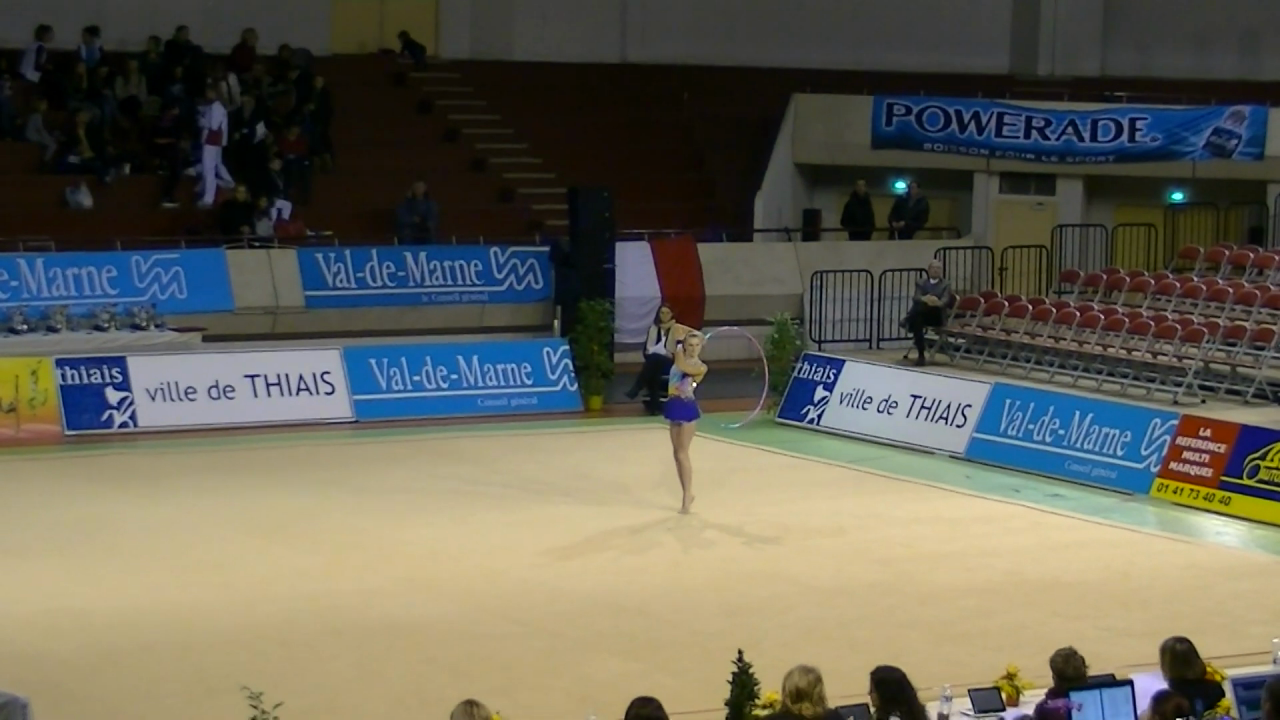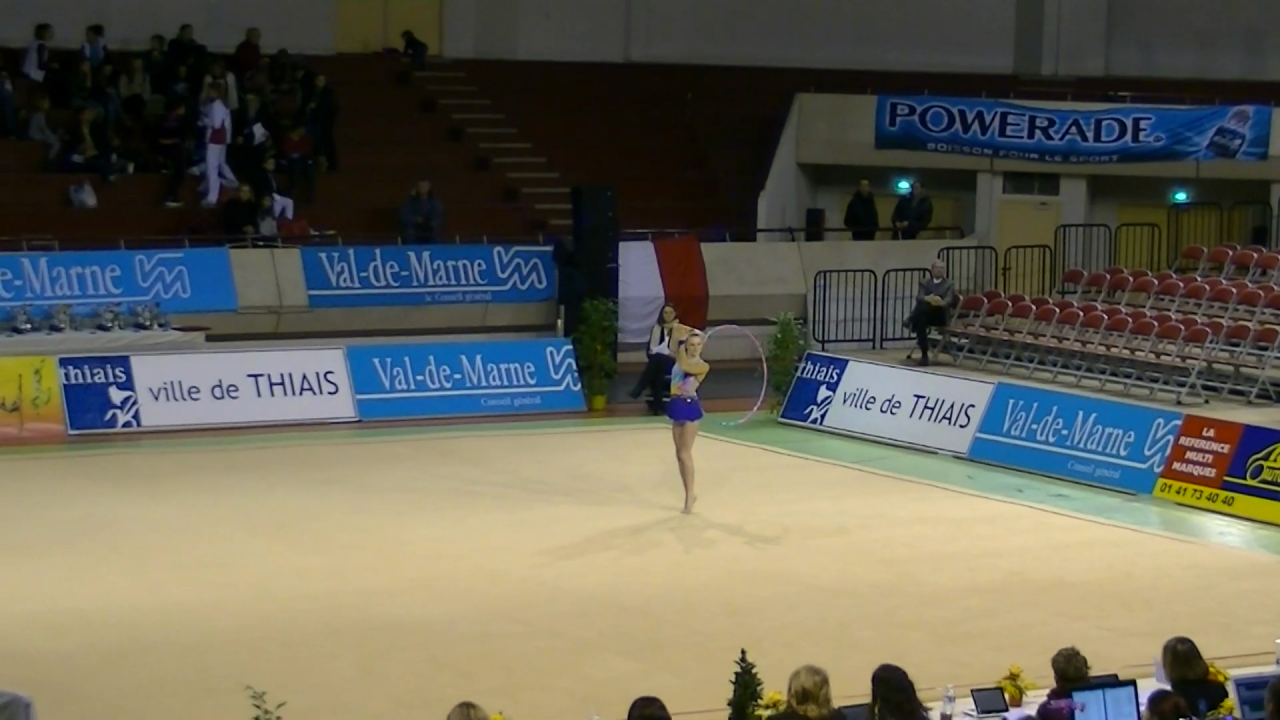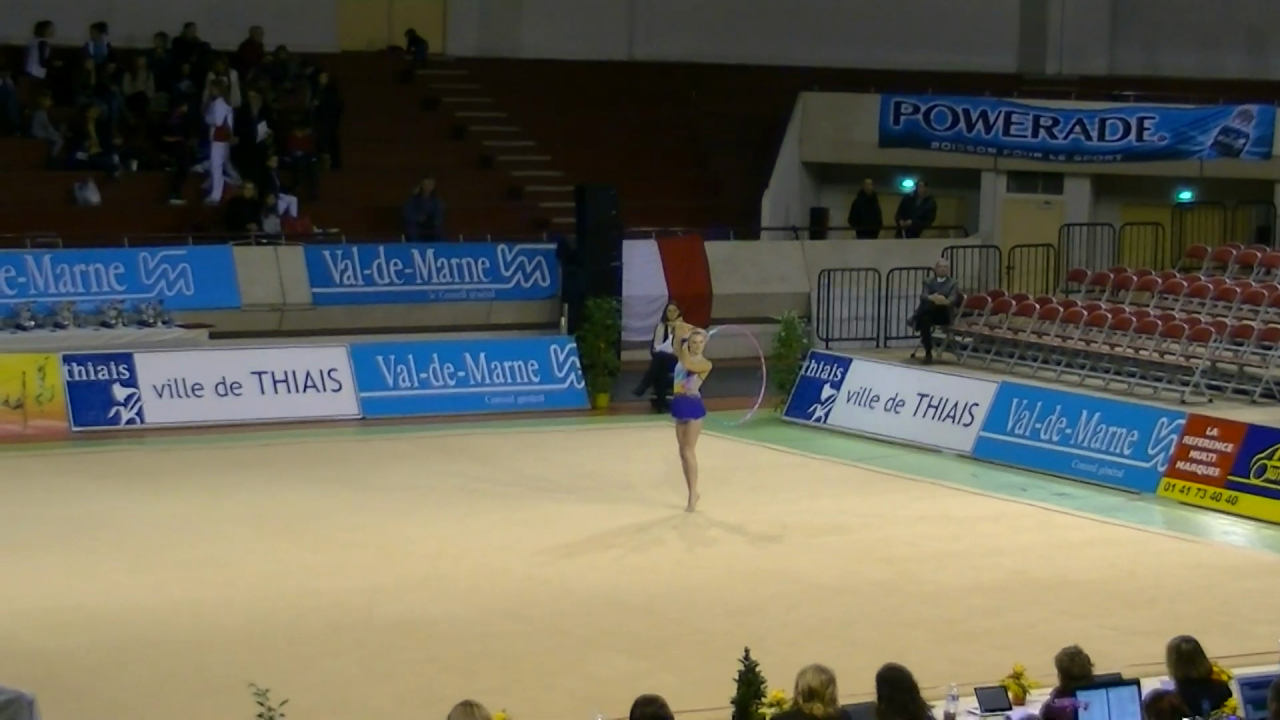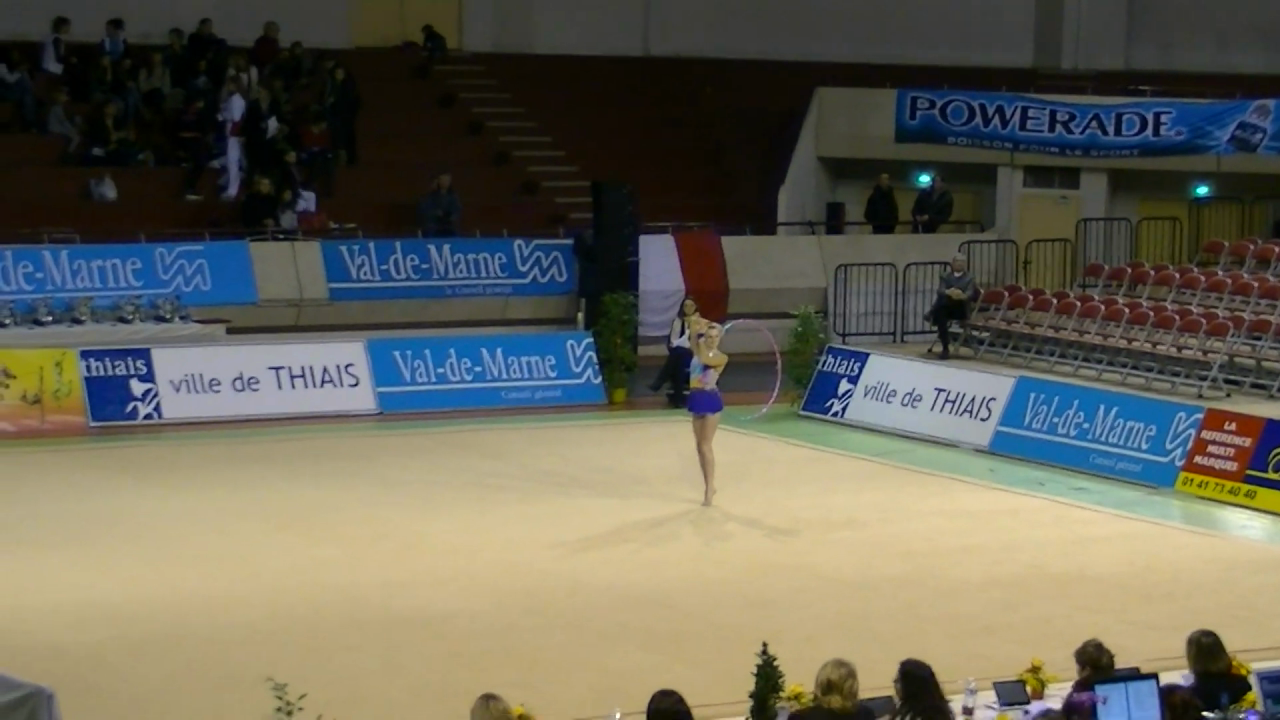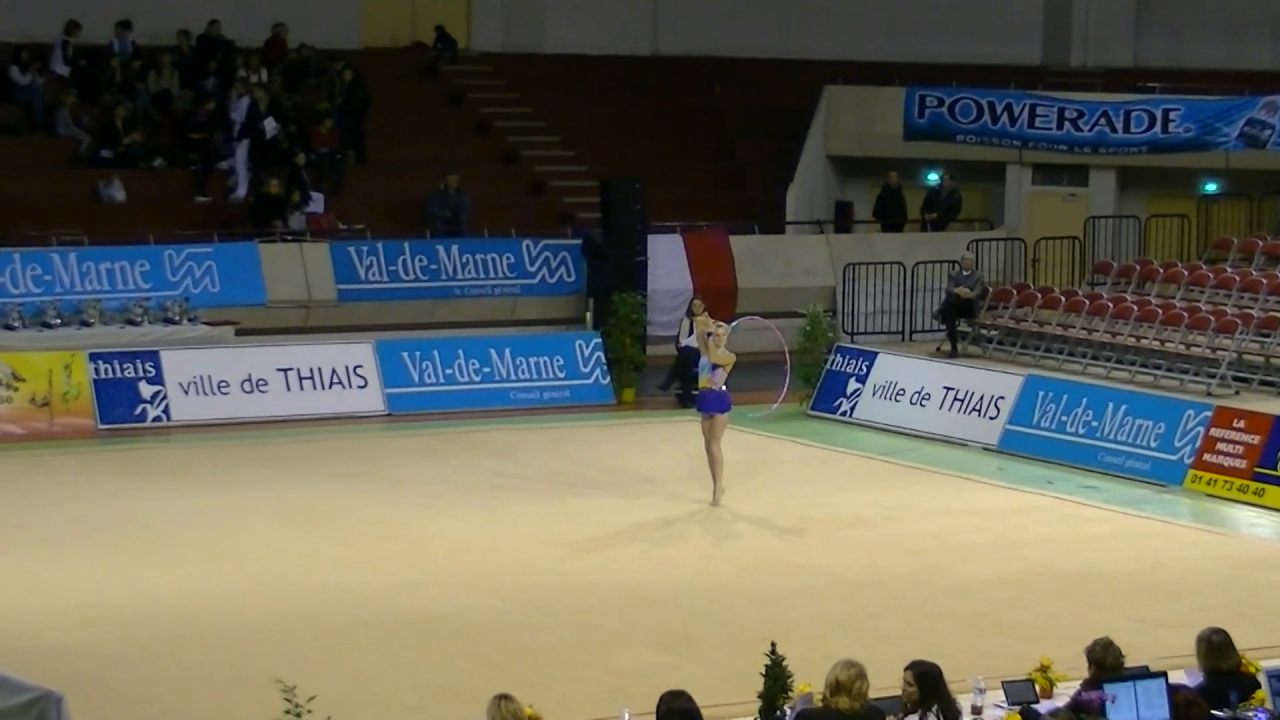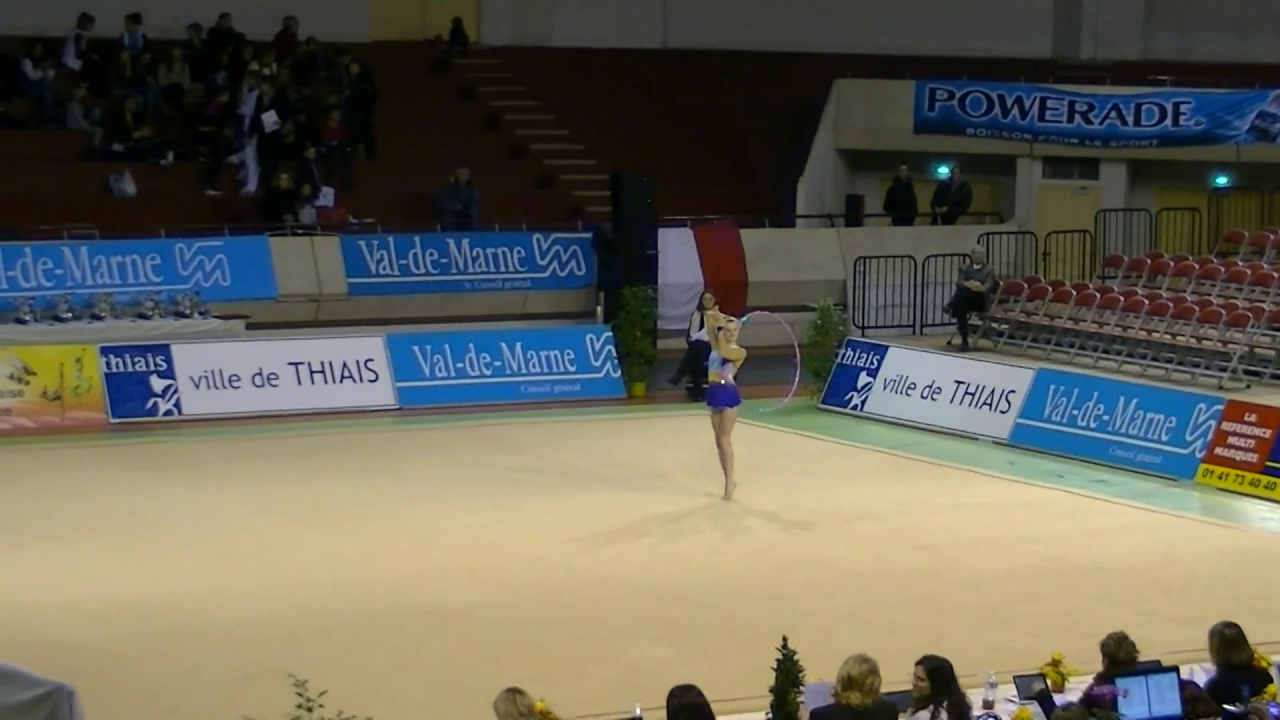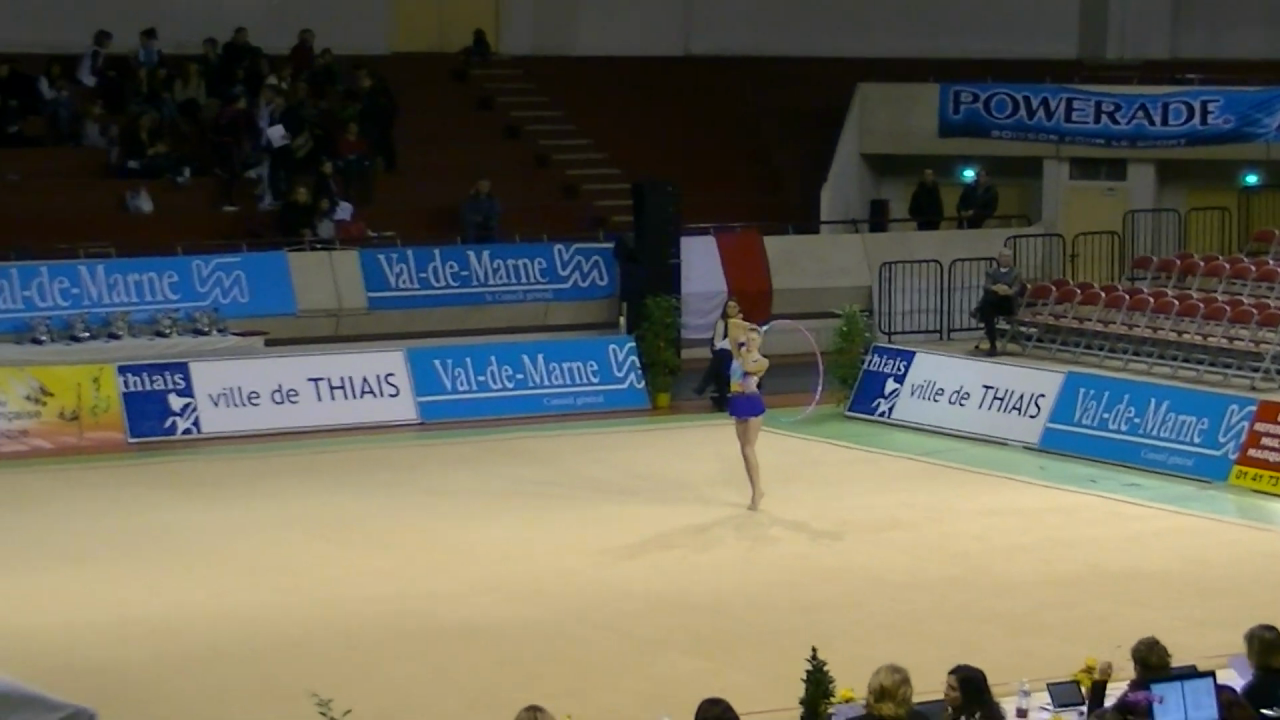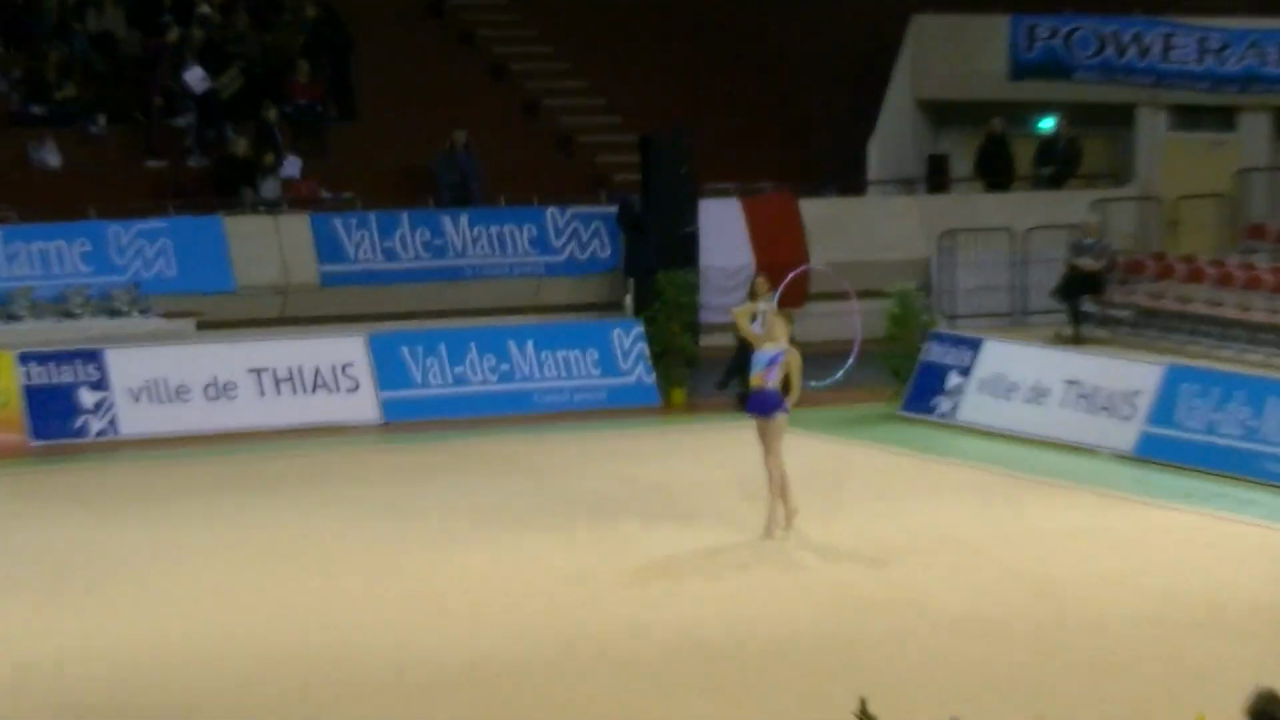
dt=0.3s
person 1, frame 1
left shoulder: (701, 367)
right shoulder: (679, 358)
left elbow: (682, 366)
left wrist: (680, 343)
left hip: (687, 408)
right hip: (674, 406)
left knee: (682, 454)
right knee: (677, 454)
left ankle: (687, 494)
right ankle: (687, 493)
person 1, frame 2
left shoulder: (703, 366)
right shoulder: (680, 357)
left elbow: (685, 366)
left wrist: (681, 343)
left hip: (689, 407)
right hip: (676, 406)
left knee: (685, 454)
right knee: (679, 454)
left ankle: (690, 494)
right ankle: (689, 493)
person 1, frame 3
left shoulder: (705, 364)
right shoulder: (682, 355)
left elbow: (688, 365)
right elbow: (678, 331)
left wrist: (685, 346)
left hip: (693, 406)
right hip: (679, 404)
left knee: (688, 452)
right knee: (683, 452)
left ankle: (693, 493)
right ankle: (692, 491)
person 1, frame 4
left shoulder: (721, 357)
right shoulder: (698, 350)
left elbow: (705, 359)
right elbow: (693, 322)
left wrist: (701, 341)
left hip: (710, 399)
right hip: (696, 399)
left knee: (705, 446)
right knee: (700, 446)
left ankle: (709, 487)
right ankle: (709, 486)
person 1, frame 5
left shoulder: (729, 357)
right shoulder: (705, 350)
left elbow: (714, 358)
right elbow: (698, 321)
left wrist: (710, 338)
left hip: (719, 399)
right hip: (704, 399)
left knee: (715, 446)
right knee: (708, 446)
left ankle: (718, 487)
right ankle: (717, 486)
person 1, frame 6
left shoulder: (740, 352)
right shoulder: (716, 344)
left elbow: (724, 352)
right elbow: (708, 315)
left wrist: (720, 332)
left hip: (728, 394)
right hip: (714, 393)
left knee: (724, 440)
right knee: (719, 441)
left ankle: (729, 481)
right ankle: (728, 480)
person 1, frame 7
left shoulder: (762, 362)
right shoulder: (739, 352)
left elbow: (750, 370)
right elbow: (732, 325)
left wrist: (744, 346)
right wrist: (747, 326)
left hip: (752, 404)
right hip: (737, 403)
left knee: (749, 450)
right knee: (744, 451)
left ankle: (756, 491)
right ankle: (756, 490)
person 1, frame 8
left shoulder: (790, 353)
right shoulder: (761, 342)
left elbow: (795, 388)
left wrist: (784, 408)
right wrist: (763, 311)
left hip: (774, 402)
right hip: (757, 401)
left knee: (771, 459)
right knee: (774, 458)
